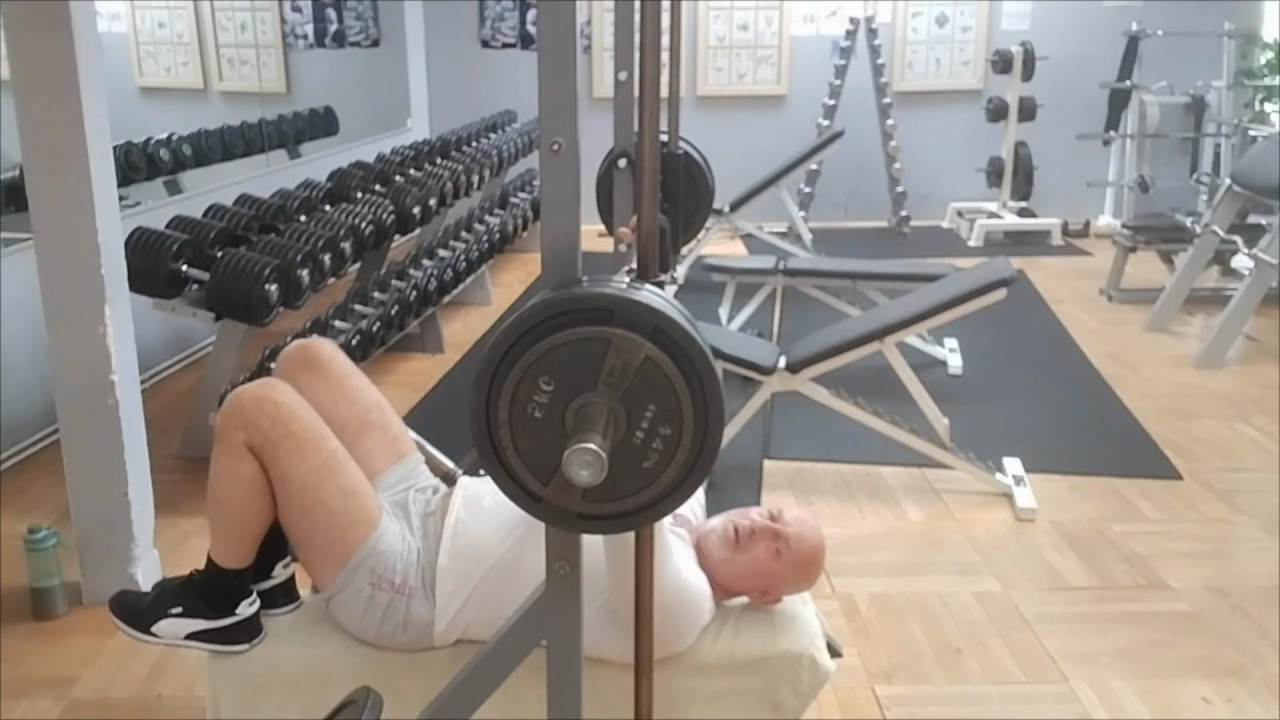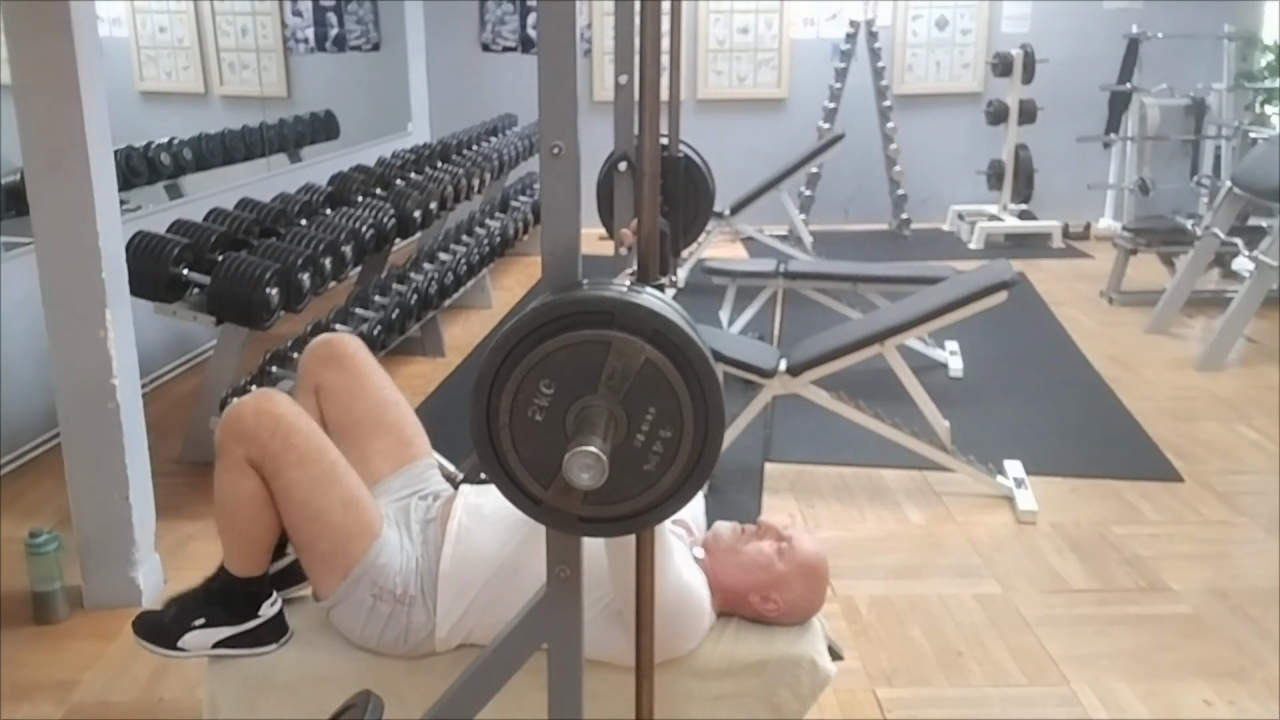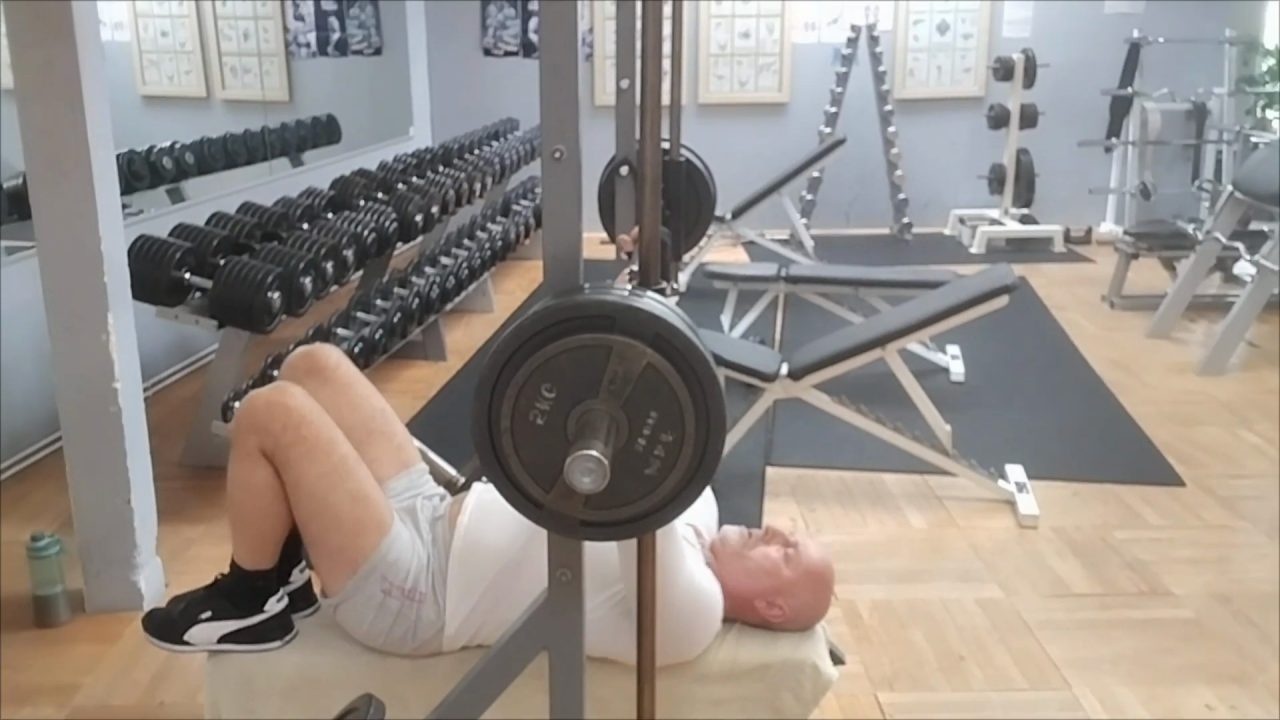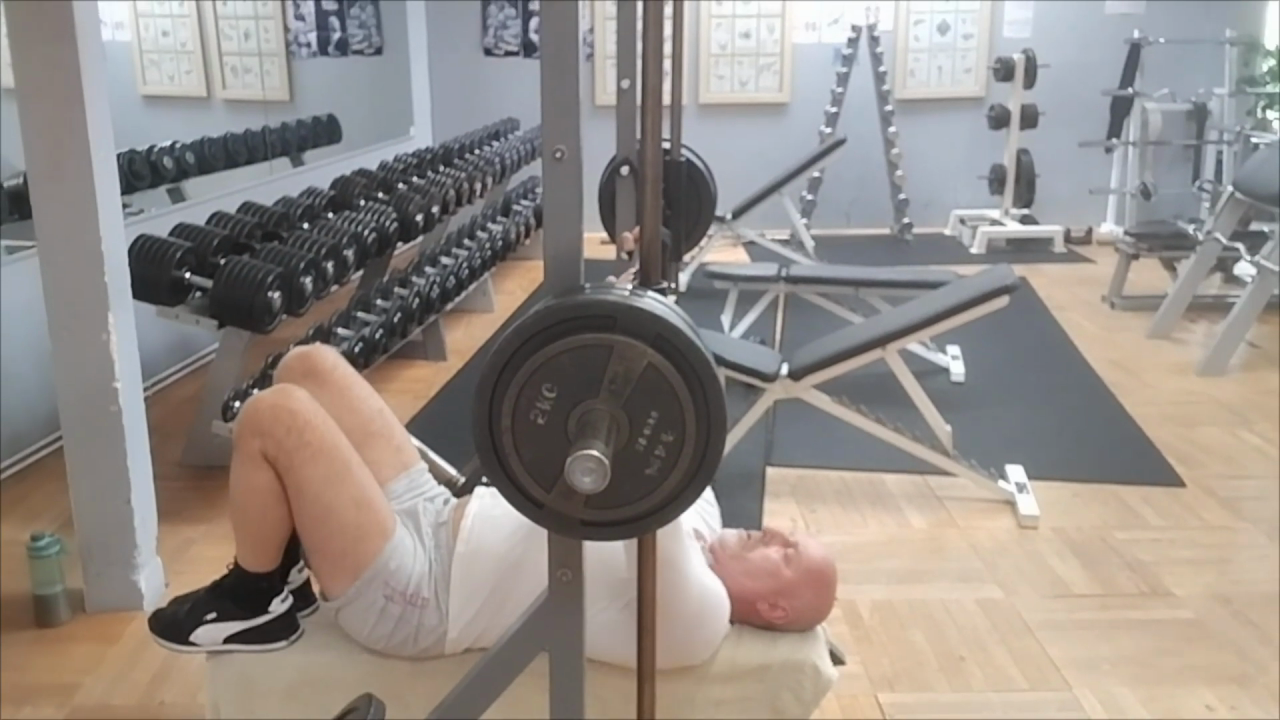
dt=1s
person 1, frame 1
left shoulder: (679, 603)
right shoulder: (684, 510)
left hip: (398, 586)
right hip: (422, 510)
left knee: (253, 409)
right knee: (307, 359)
left ankle: (220, 604)
right ankle: (264, 571)
person 1, frame 2
left shoulder: (677, 609)
right shoulder: (686, 515)
left hip: (399, 593)
right hip: (430, 517)
left knee: (253, 420)
right knee: (331, 353)
left ankle: (240, 609)
right ankle: (276, 555)
person 1, frame 3
left shoulder: (690, 611)
right shoulder: (700, 517)
left hip: (407, 596)
right hip: (433, 520)
left knee: (269, 413)
right knee: (311, 366)
left ankle: (247, 606)
right ankle: (281, 573)
person 1, frame 4
left shoulder: (696, 615)
right shoulder: (700, 516)
left hip: (411, 596)
right hip: (438, 522)
left knee: (273, 415)
right knee: (307, 365)
left ankle: (253, 602)
right ankle: (282, 564)
